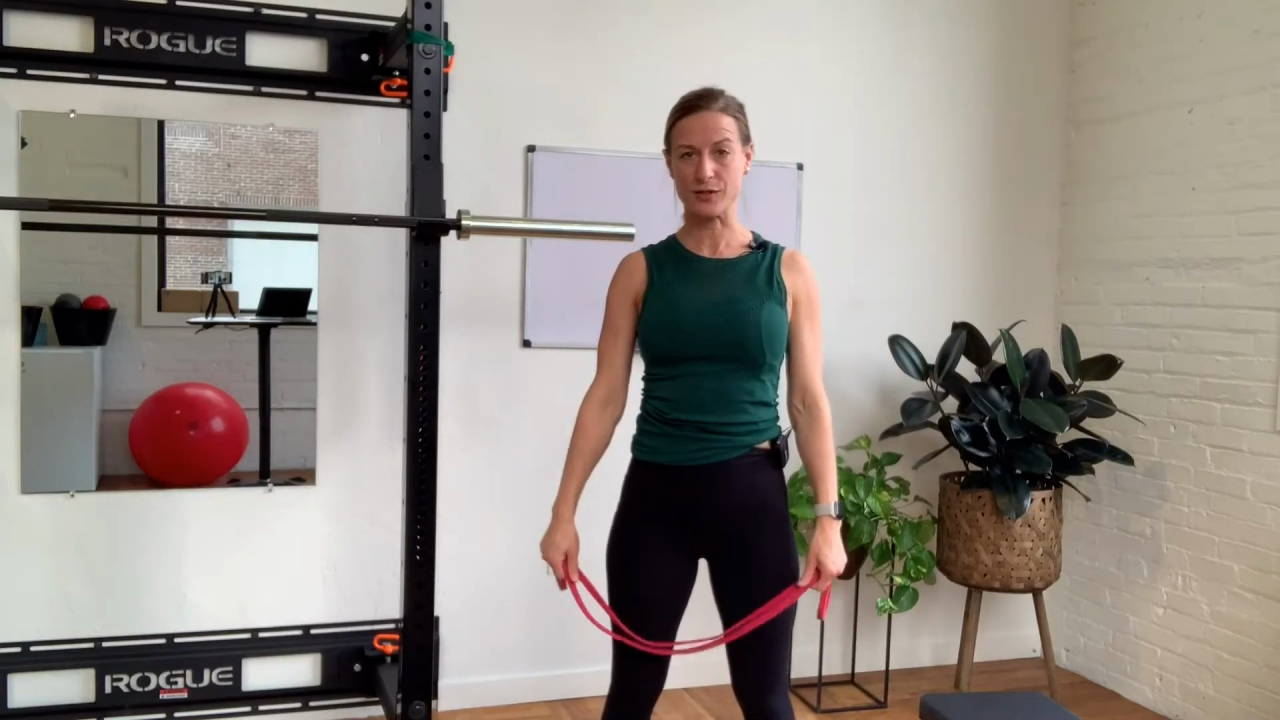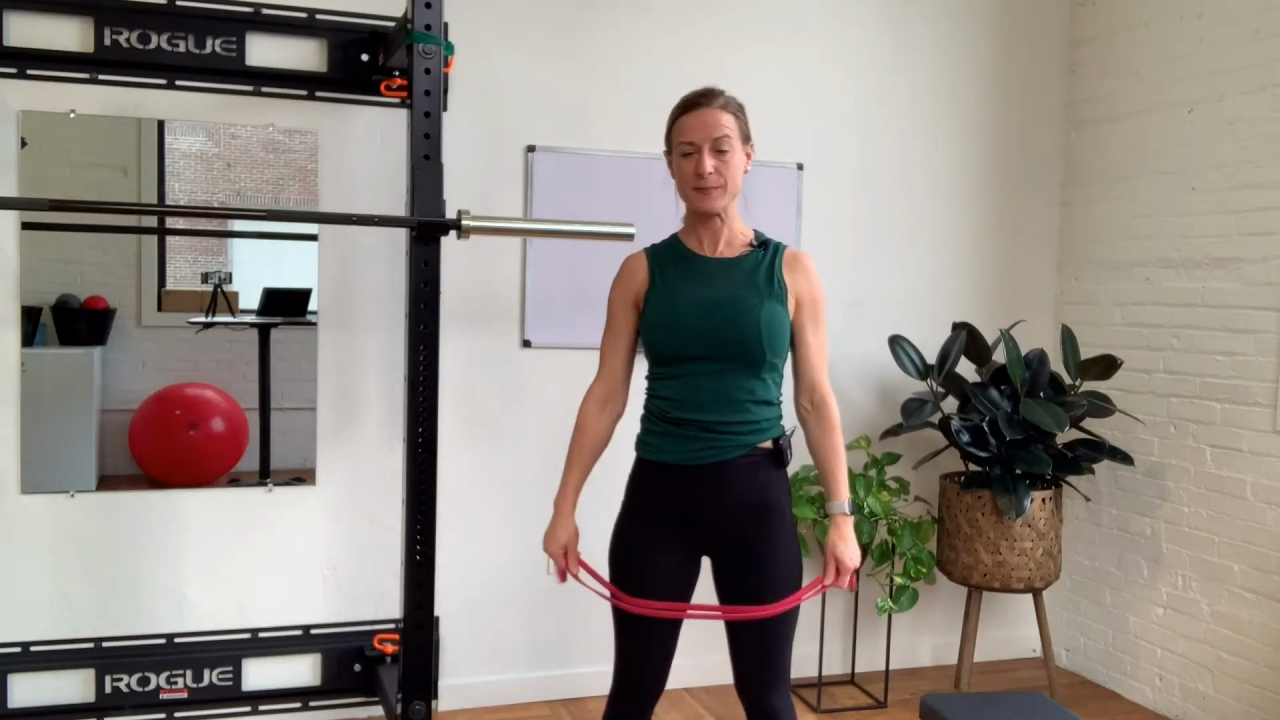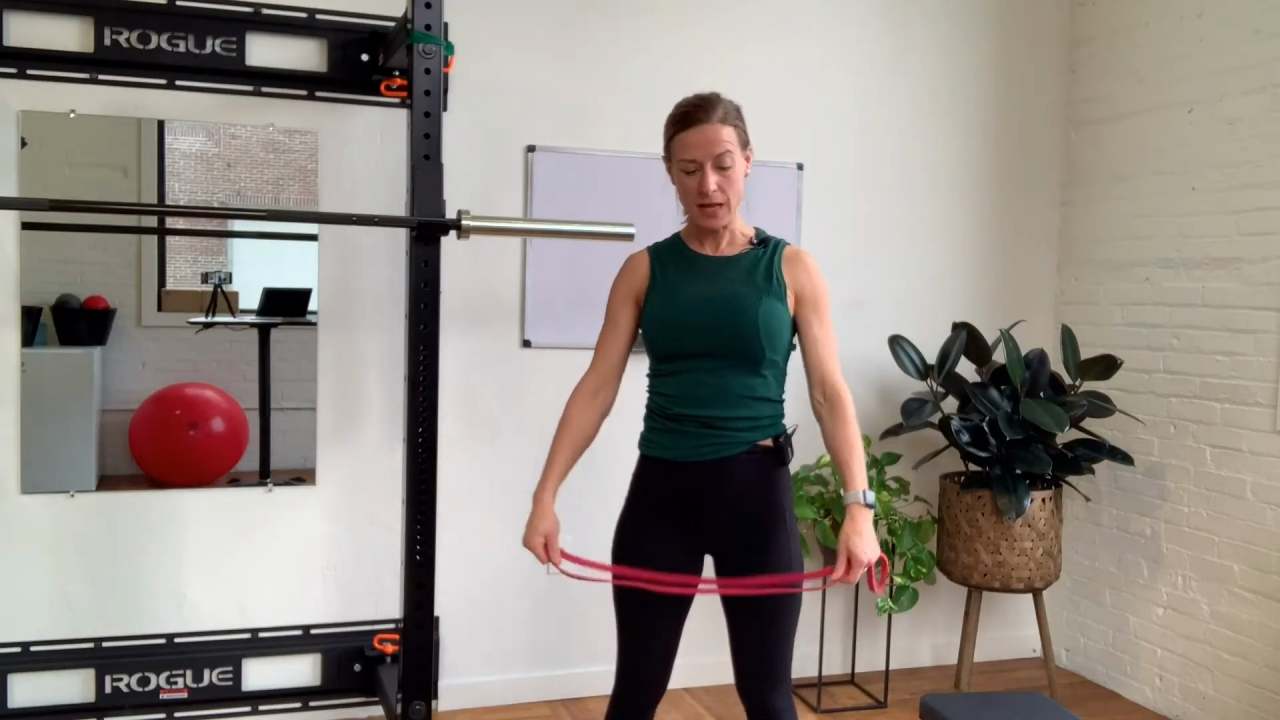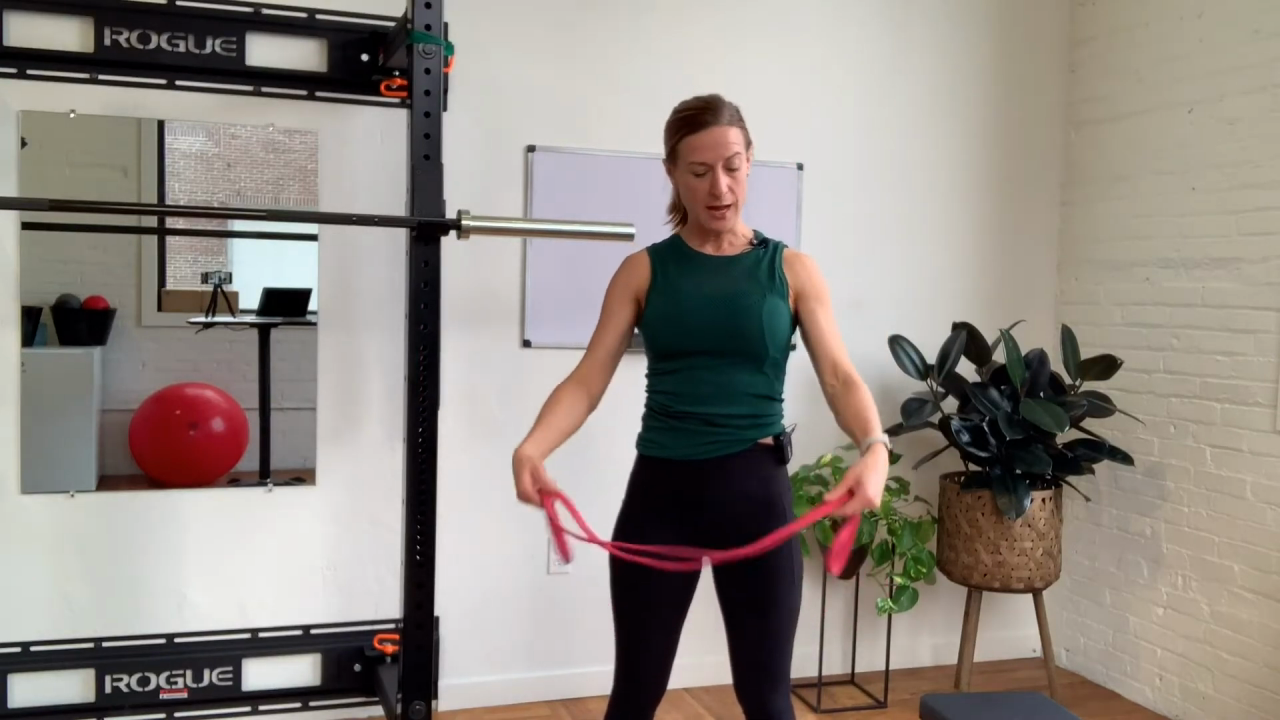
dt=0.2s
person 1, frame 1
left shoulder: (788, 271)
right shoulder: (641, 270)
left elbow: (807, 401)
right elbow: (605, 396)
left wrist: (828, 518)
right wrist: (564, 511)
left hip: (750, 493)
right hip: (655, 493)
person 1, frame 2
left shoulder: (790, 270)
right shoulder: (643, 271)
left elbow: (816, 398)
right elbow: (606, 395)
left wrist: (841, 513)
right wrist: (564, 506)
left hip: (752, 492)
right hip: (658, 492)
person 1, frame 3
left shoulder: (791, 268)
right shoulder: (645, 268)
left elbow: (828, 391)
right elbow: (598, 387)
left wrist: (858, 502)
right wrist: (545, 492)
left hip: (754, 489)
right hip: (661, 489)
person 1, frame 4
left shoulder: (790, 269)
right shoulder: (644, 269)
left elbow: (838, 374)
right elbow: (588, 377)
left wrist: (873, 445)
right wrist: (535, 444)
left hip: (755, 488)
right hip: (660, 488)
